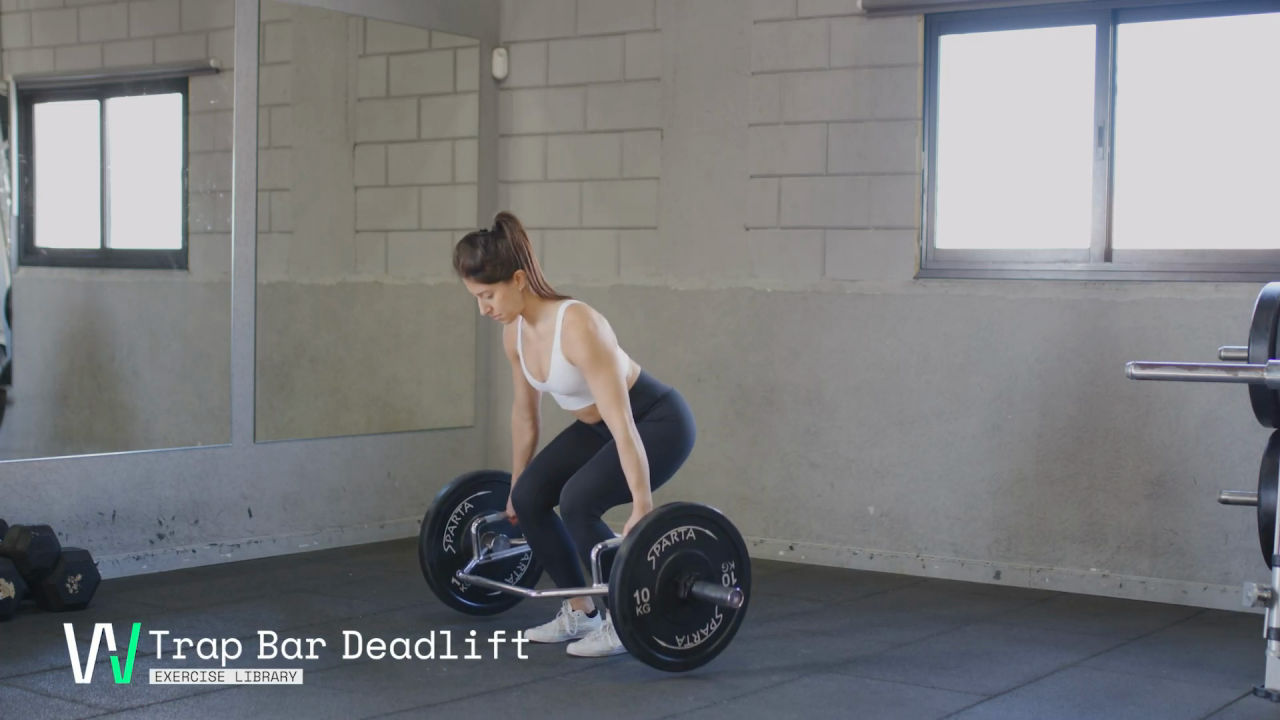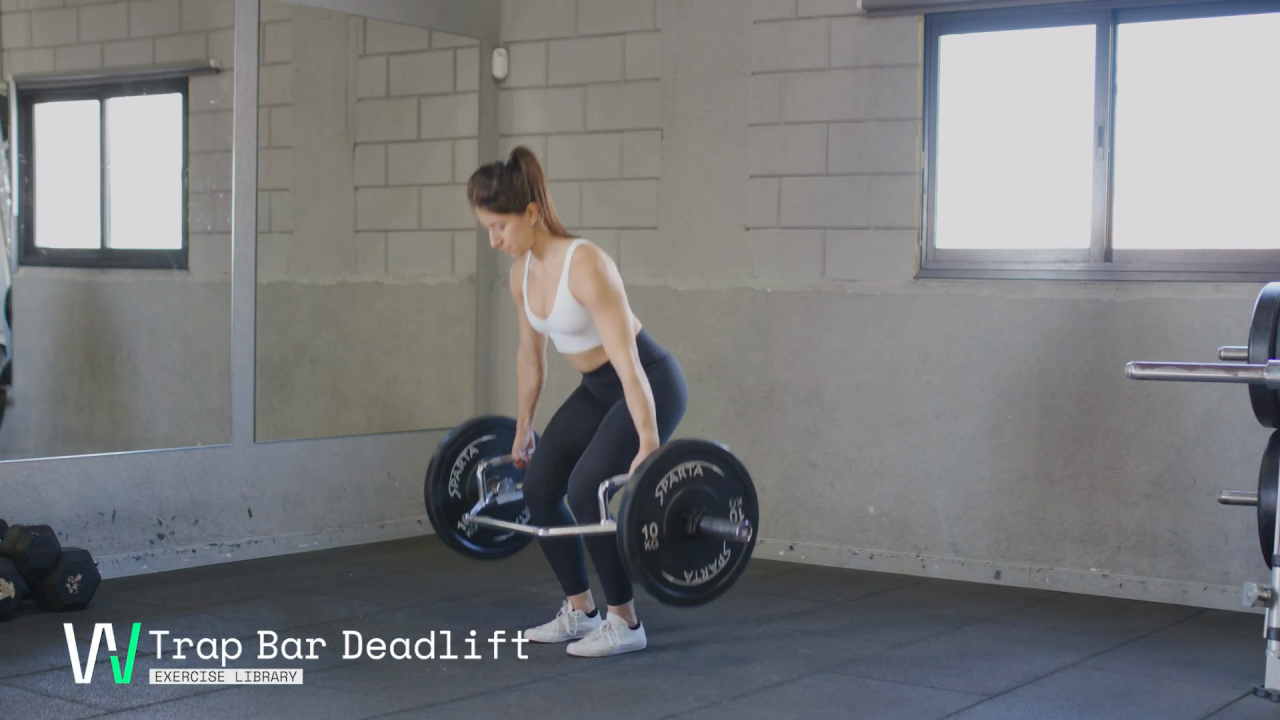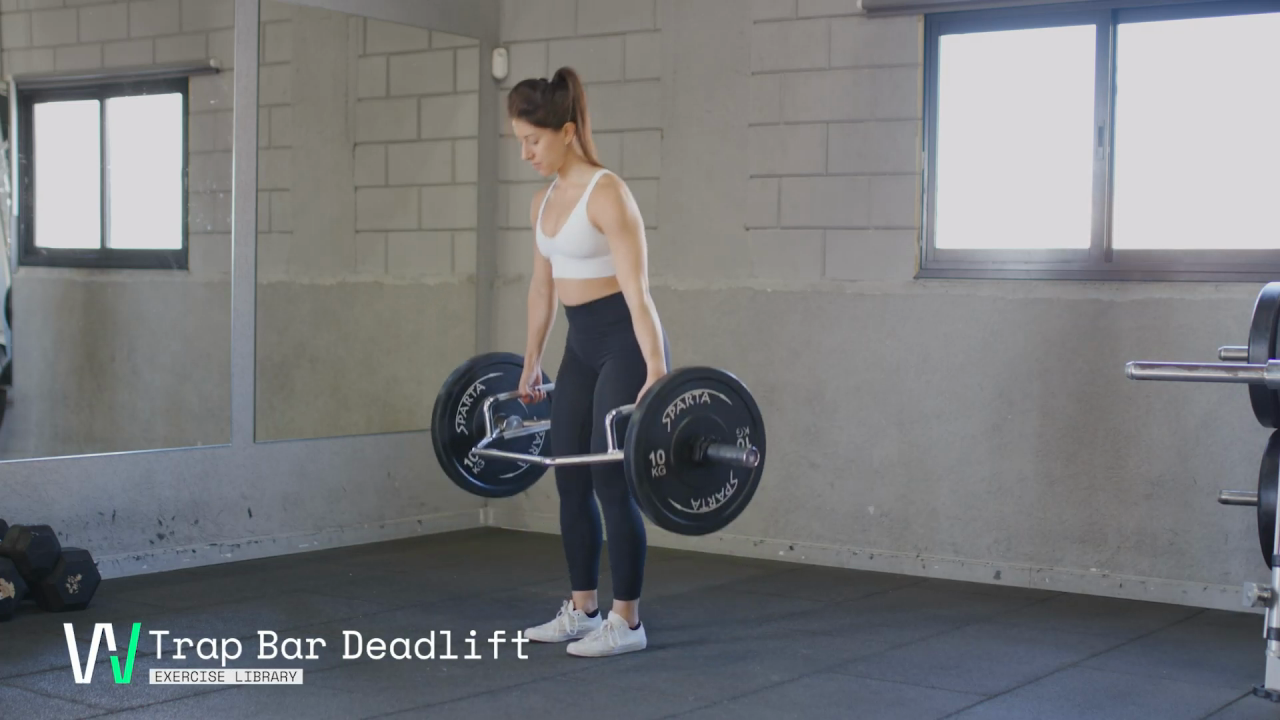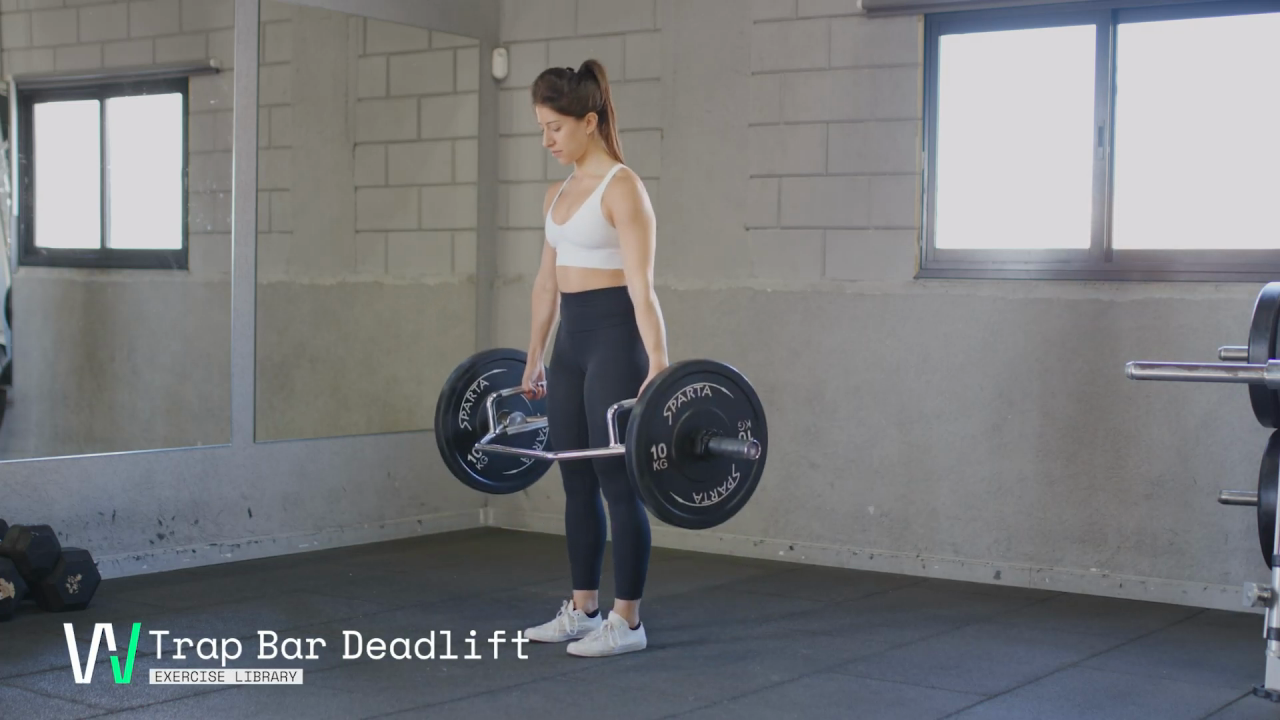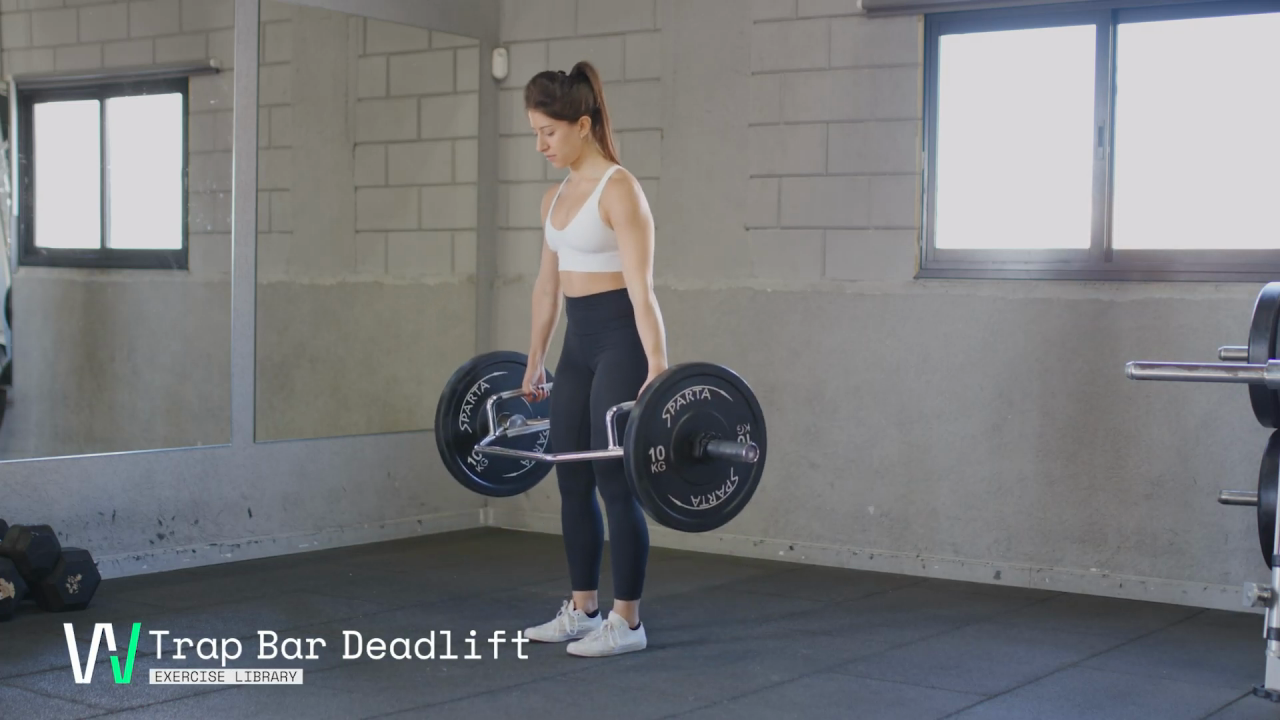
dt=0.3s
person 1, frame 1
left shoulder: (578, 327)
right shoulder: (515, 332)
left elbow: (623, 425)
right elbow: (524, 413)
left wrist: (643, 508)
right wrist: (515, 485)
left hip: (658, 421)
right hip: (599, 426)
left knee: (578, 501)
right knee: (528, 499)
right ankle: (581, 610)
person 1, frame 2
left shoulder: (586, 264)
right shoulder: (522, 271)
left elbow: (628, 360)
right elbow: (530, 356)
left wrist: (649, 451)
right wrist: (522, 434)
left hip: (649, 387)
right hip: (595, 389)
left knee: (587, 494)
right knee: (537, 491)
left ankle: (625, 623)
right ankle: (580, 610)
person 1, frame 3
left shoulder: (607, 193)
right shoulder: (545, 200)
left elbow: (638, 291)
right elbow: (542, 288)
left wrist: (656, 375)
right wrist: (530, 365)
left hip: (627, 344)
right hip: (583, 347)
left knee: (611, 481)
right knee: (569, 477)
left ankle: (627, 621)
right ankle: (583, 609)
person 1, frame 4
left shoulder: (622, 188)
right shoulder: (559, 193)
left elbow: (642, 288)
right elbow: (547, 282)
left wrist: (658, 369)
right wrist: (534, 358)
left hip: (616, 339)
right hip: (571, 343)
left knee: (618, 483)
right knee: (578, 482)
left ankle: (627, 623)
right ankle: (582, 609)
person 1, frame 5
left shoulder: (619, 189)
right shoulder: (556, 196)
left elbow: (642, 289)
right elbow: (547, 286)
left wrist: (658, 372)
right wrist: (534, 362)
left hip: (621, 343)
right hip: (579, 346)
left knee: (615, 482)
right knee: (572, 480)
left ankle: (627, 621)
right ankle: (582, 609)
